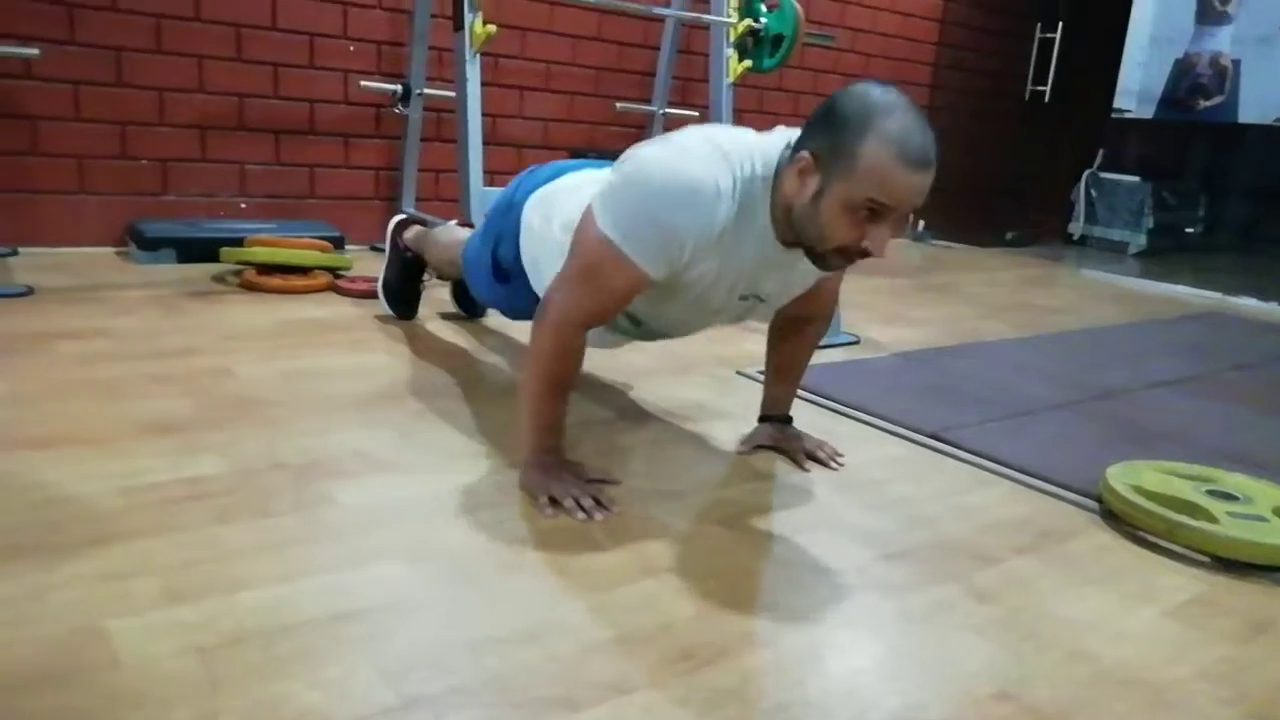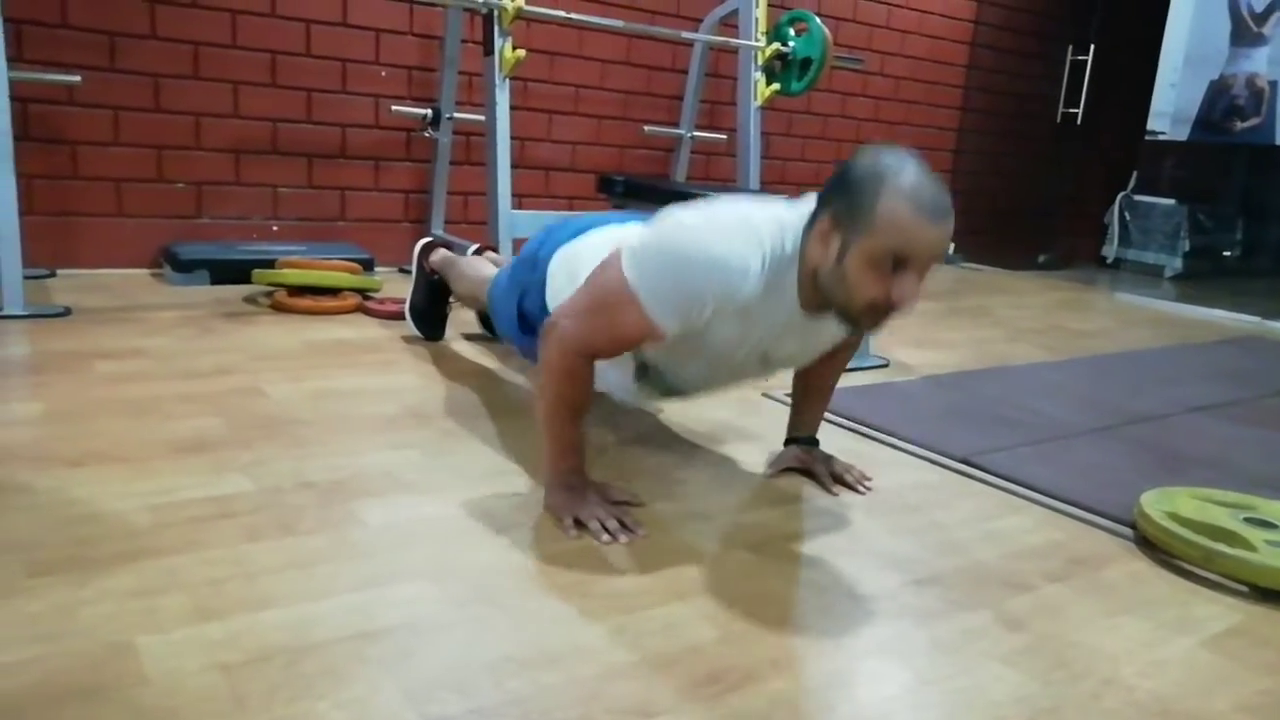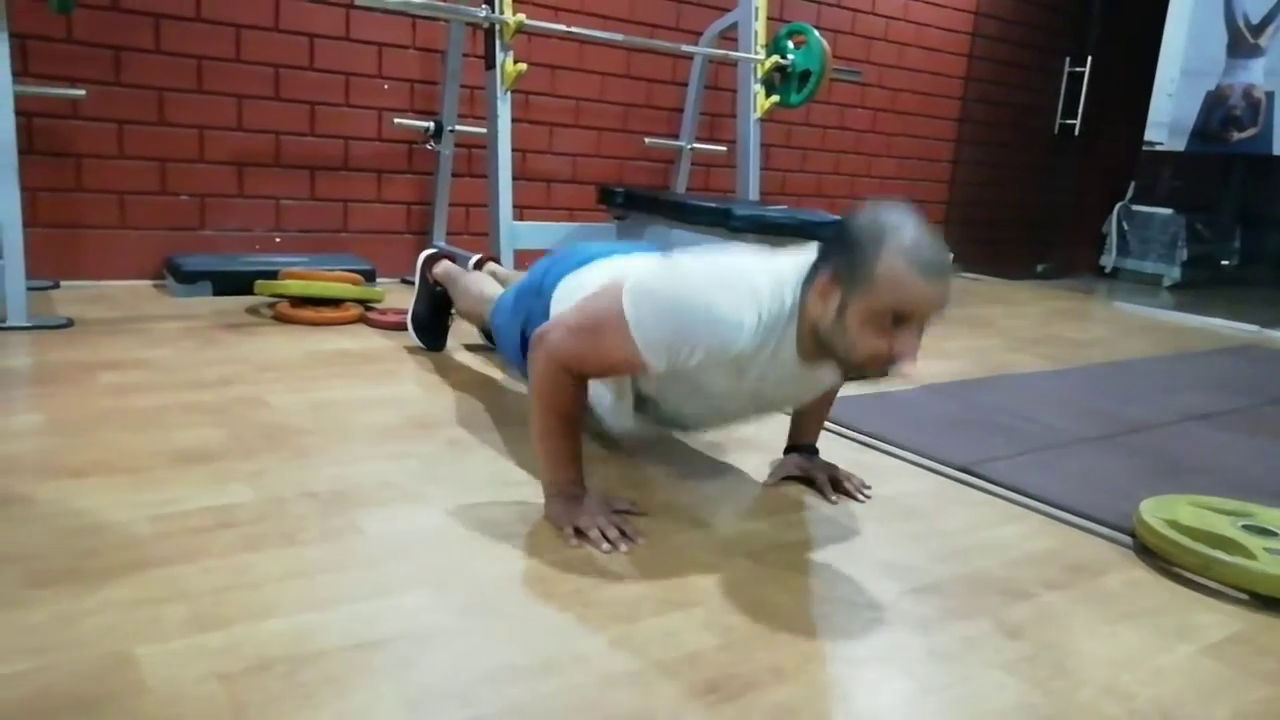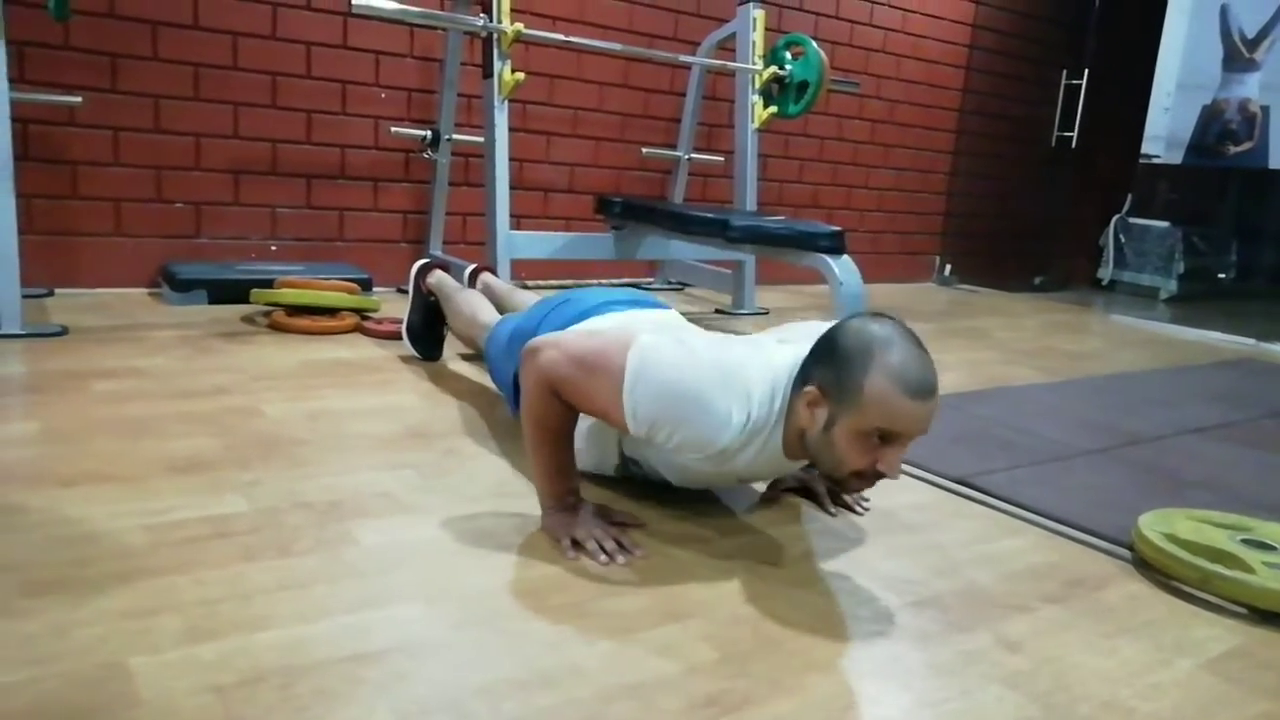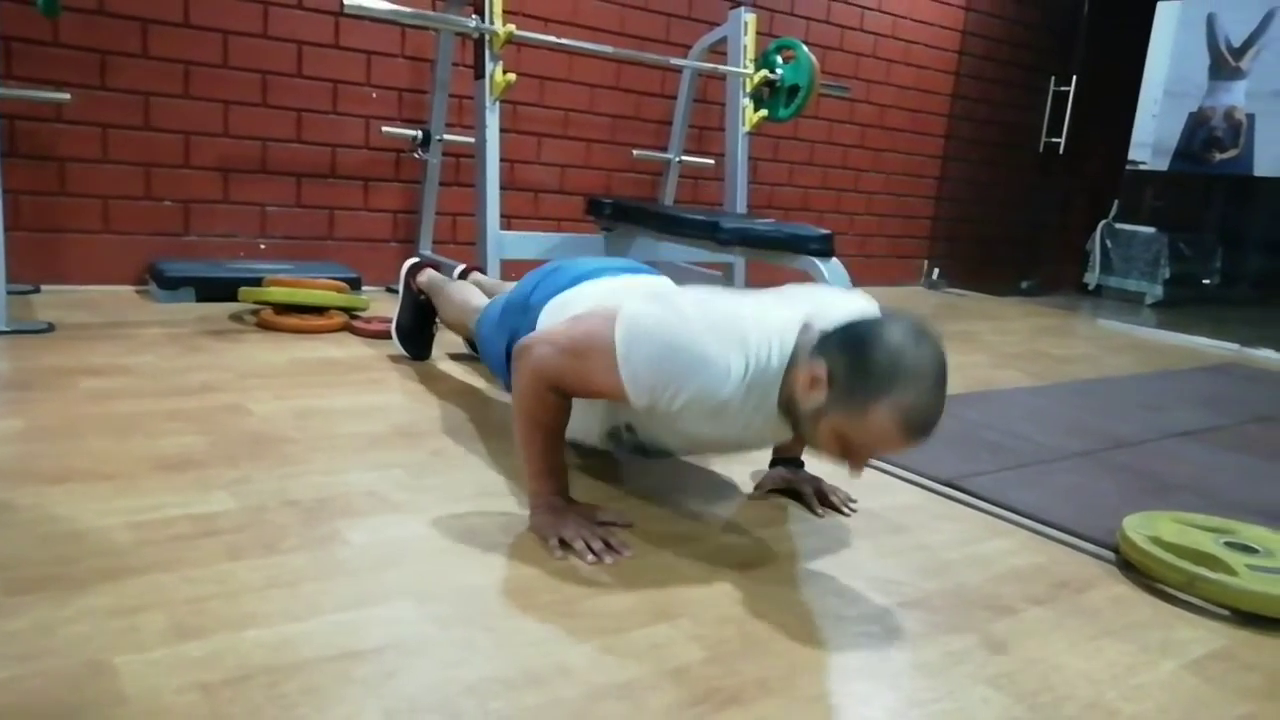
dt=1s
person 1, frame 1
left shoulder: (835, 205)
right shoulder: (685, 190)
left elbow: (804, 314)
right elbow: (564, 317)
left wrist: (776, 418)
right wrist: (540, 459)
left hip: (616, 212)
right hip: (542, 216)
right knee: (473, 266)
left ankle: (459, 234)
right ankle: (411, 239)
person 1, frame 2
left shoulder: (855, 270)
right shoulder: (720, 261)
left elbow: (833, 341)
right elbow: (566, 338)
left wrist: (802, 440)
right wrist: (564, 482)
left hip: (642, 252)
right hip: (568, 265)
right knee: (497, 297)
left ankle: (485, 258)
right ankle: (439, 261)
person 1, frame 3
left shoulder: (846, 307)
right shoulder: (722, 315)
right elbow: (554, 347)
left wrist: (802, 448)
right wrist: (564, 493)
left hip: (648, 278)
right hip: (571, 288)
right knee: (501, 313)
left ankle: (491, 270)
right ankle: (442, 271)
person 1, frame 4
left shoulder: (836, 368)
right shoulder: (715, 408)
right elbow: (544, 362)
left wrist: (805, 463)
right wrist: (560, 505)
left hip: (643, 319)
right hip: (561, 337)
right knee: (495, 333)
left ankle: (484, 279)
right ankle: (435, 281)
person 1, frame 5
left shoulder: (855, 326)
right shoulder: (703, 363)
right elbow: (537, 360)
left wrist: (787, 463)
right wrist: (548, 504)
left hip: (632, 294)
right hip: (555, 307)
right knee: (484, 325)
left ankle: (474, 279)
right ankle: (424, 284)
